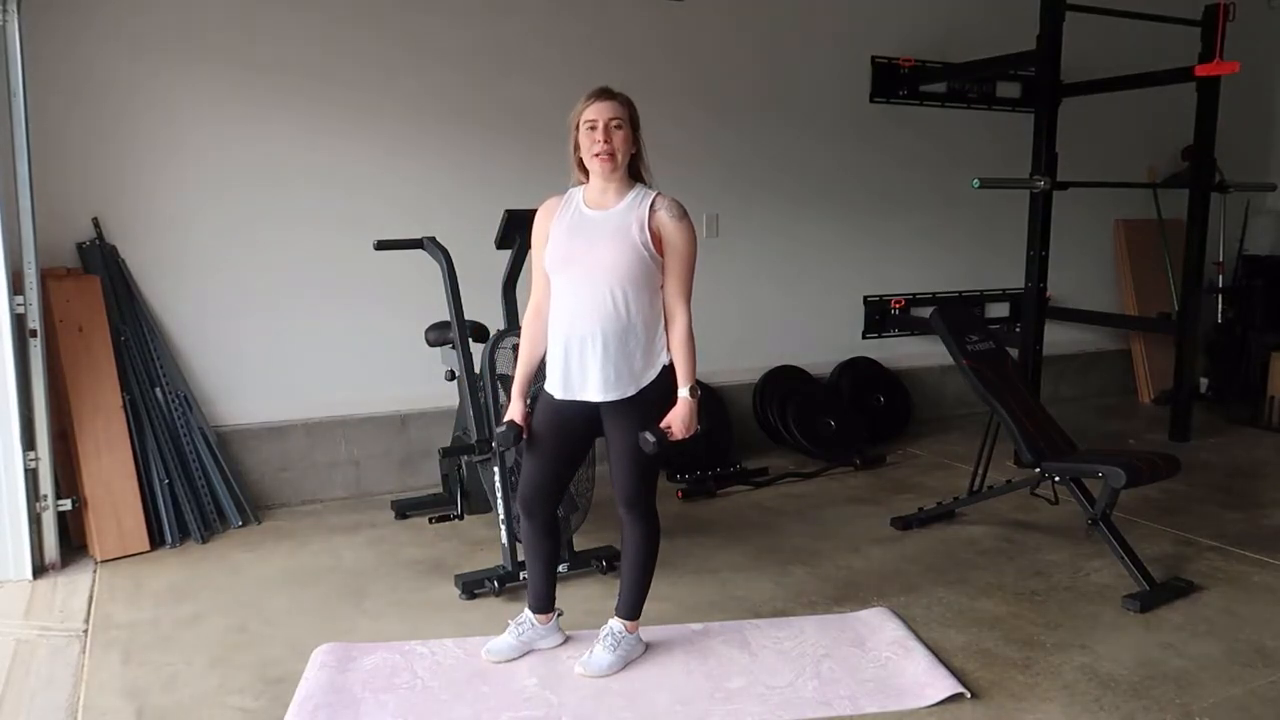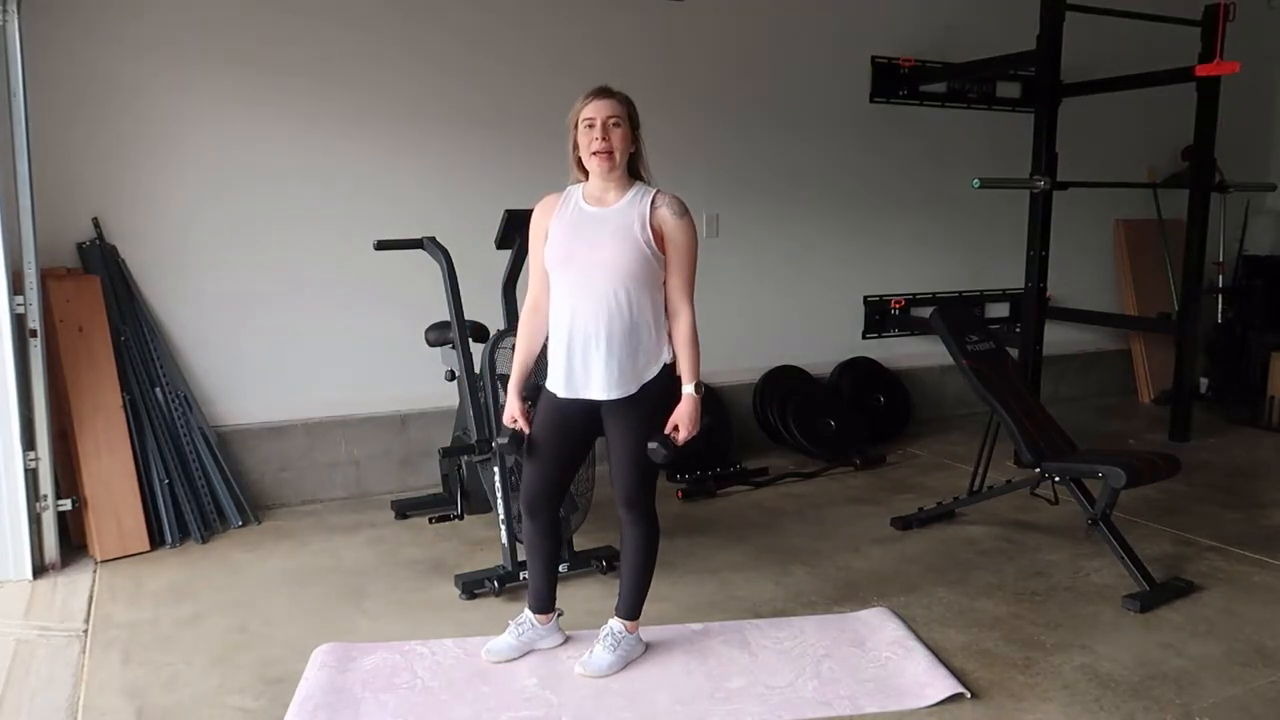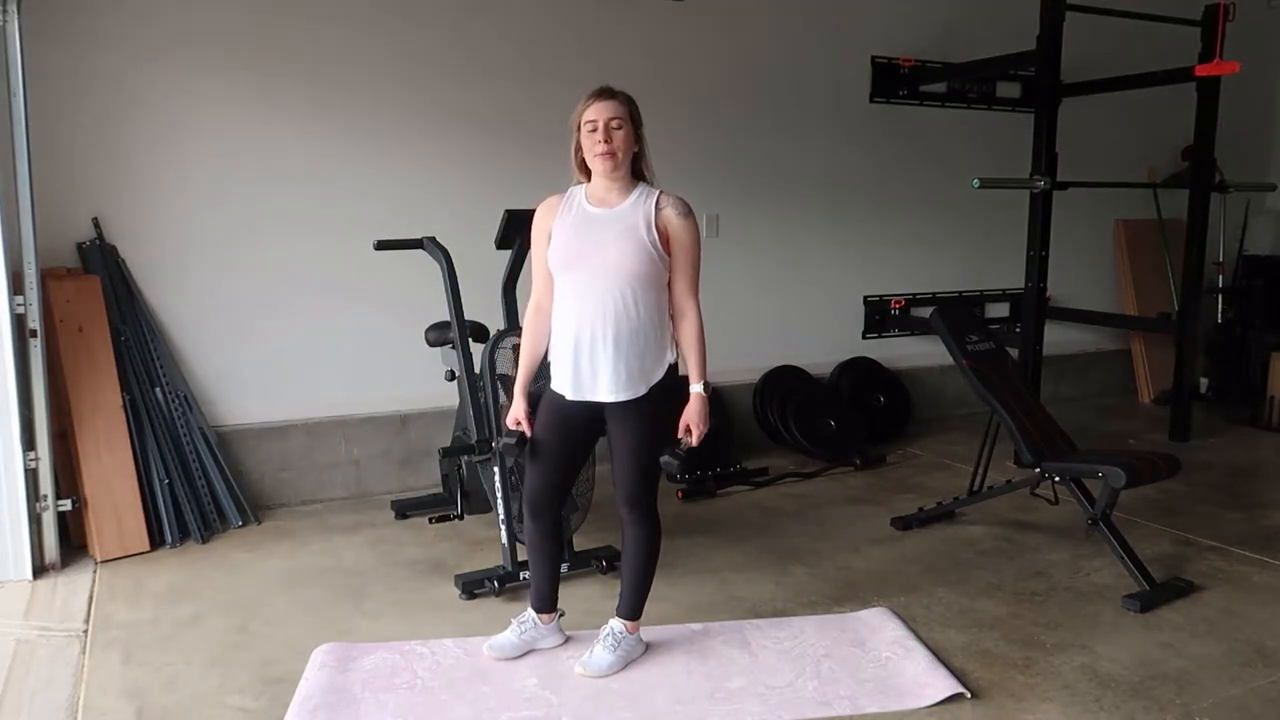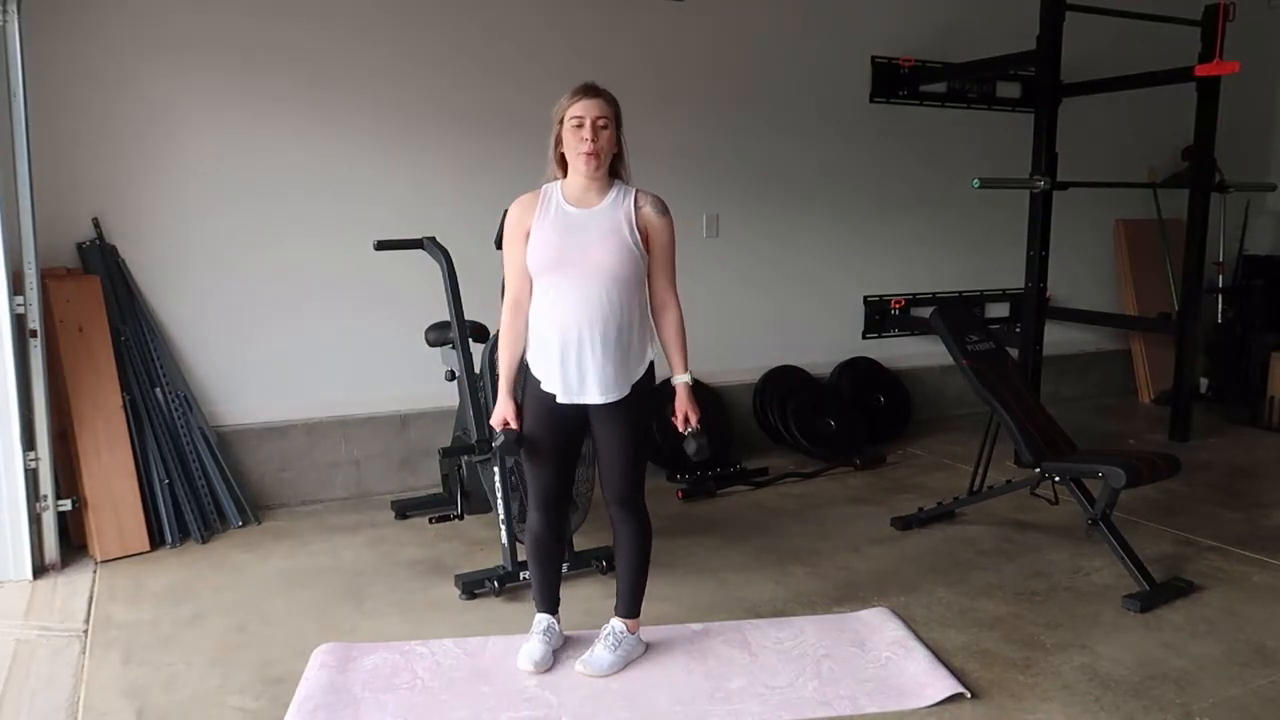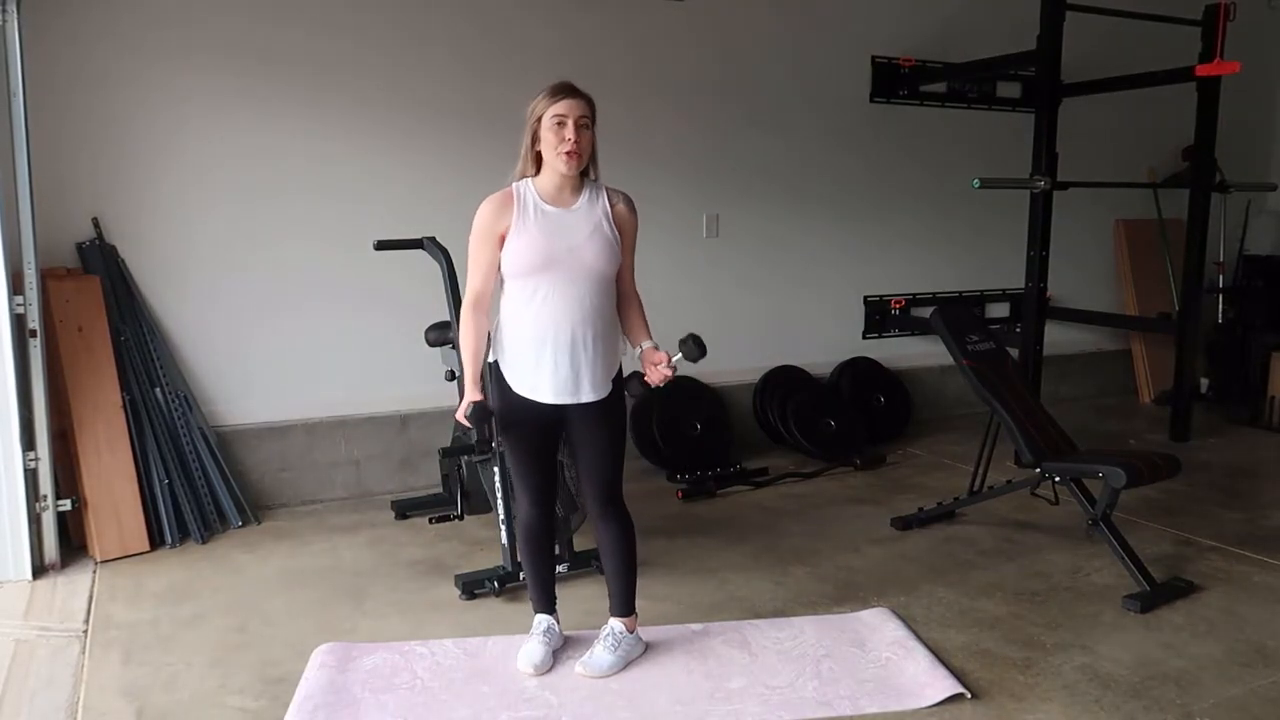
dt=0.5s
person 1, frame 1
left shoulder: (661, 215)
right shoulder: (553, 213)
left elbow: (678, 313)
right elbow: (539, 308)
left wrist: (685, 393)
right wrist: (518, 392)
left hip: (637, 389)
right hip: (565, 387)
left knee: (635, 506)
right knee: (532, 499)
left ankle: (625, 630)
right ankle: (541, 619)
person 1, frame 2
left shoulder: (662, 213)
right shoulder: (551, 211)
left elbow: (680, 309)
right elbow: (537, 305)
left wrist: (690, 390)
right wrist: (514, 388)
left hip: (639, 387)
right hip: (565, 385)
left knee: (634, 505)
right knee: (535, 499)
left ankle: (625, 630)
right ankle: (540, 620)
person 1, frame 3
left shoulder: (667, 213)
right shoulder: (553, 213)
left elbow: (685, 308)
right elbow: (540, 306)
left wrist: (697, 390)
right wrist: (519, 391)
left hip: (642, 389)
right hip: (568, 385)
left knee: (636, 505)
right knee: (538, 499)
left ankle: (626, 629)
right ankle: (542, 619)
person 1, frame 4
left shoulder: (646, 212)
right shoulder: (528, 210)
left elbow: (664, 302)
right elbow: (515, 304)
left wrist: (682, 381)
right wrist: (504, 391)
left hip: (623, 386)
right hip: (548, 385)
left knee: (624, 503)
right knee: (544, 505)
left ankle: (626, 627)
right ankle: (546, 621)
person 1, frame 5
left shoulder: (616, 208)
right shoulder: (501, 209)
right elbow: (477, 301)
left wrist: (646, 349)
right wrist: (472, 382)
left hip: (597, 385)
right hip: (522, 386)
left knee: (605, 502)
right knee: (533, 505)
left ankle: (624, 627)
right ankle: (545, 621)
